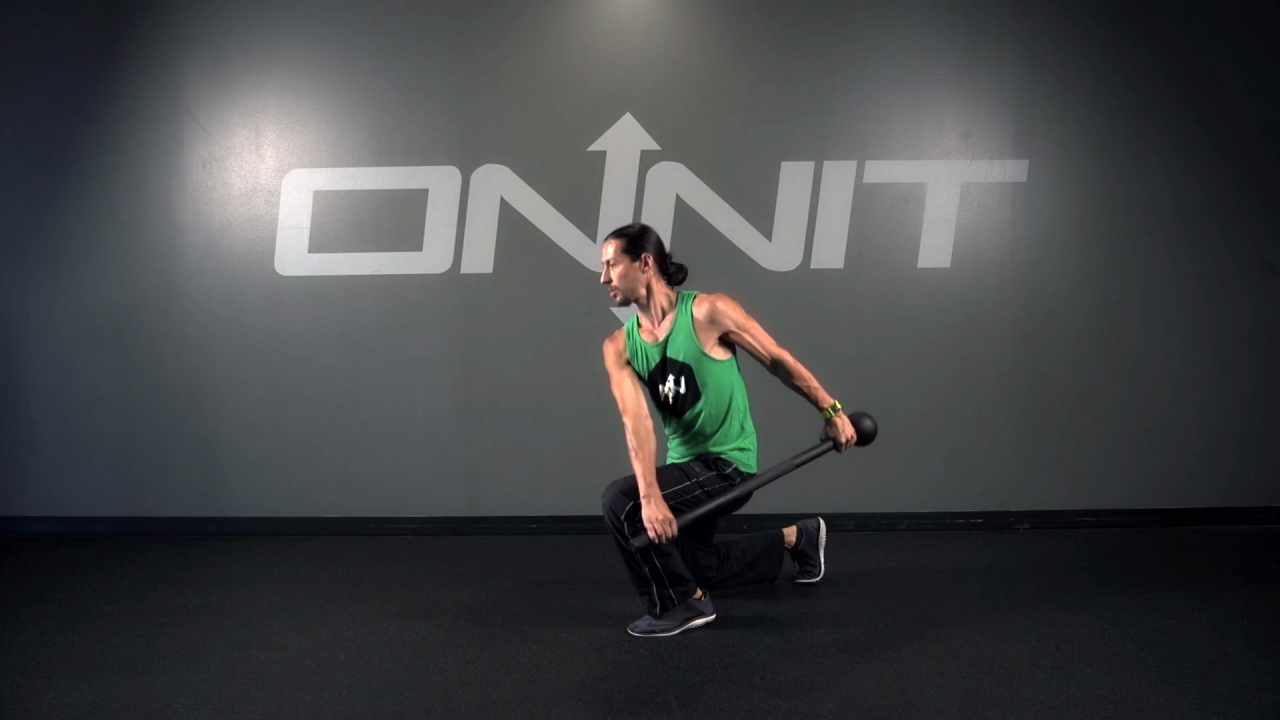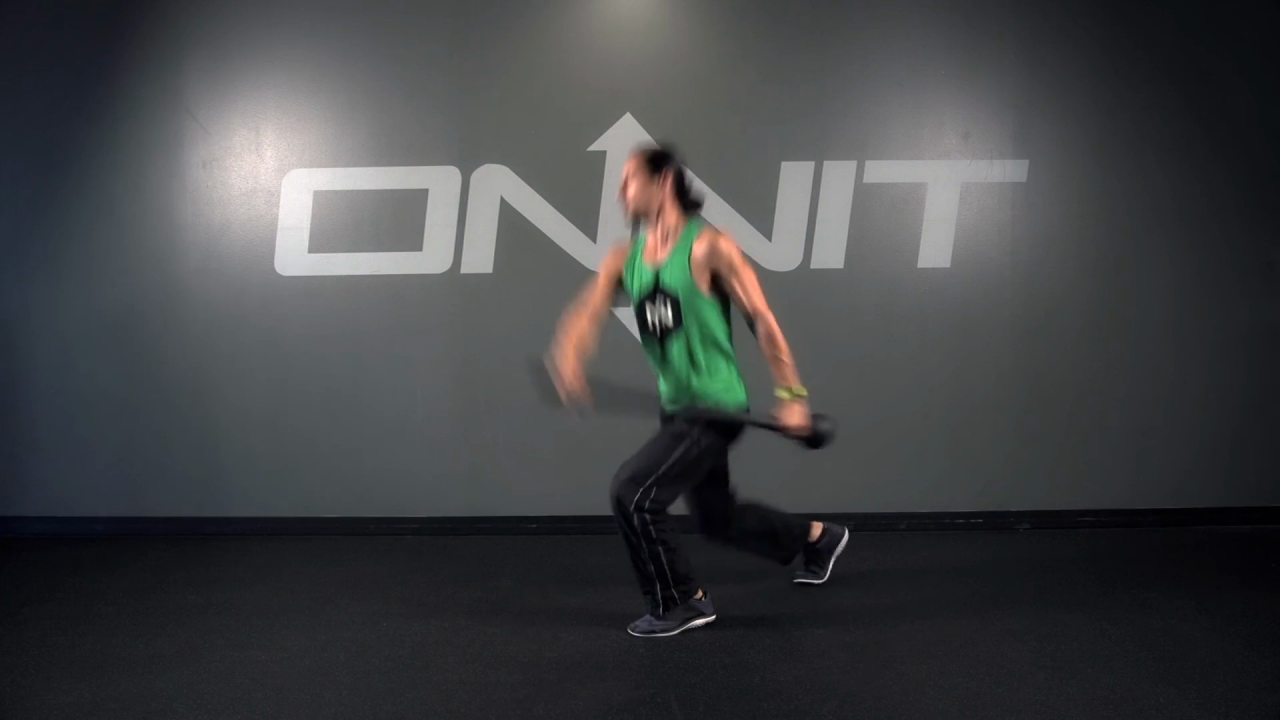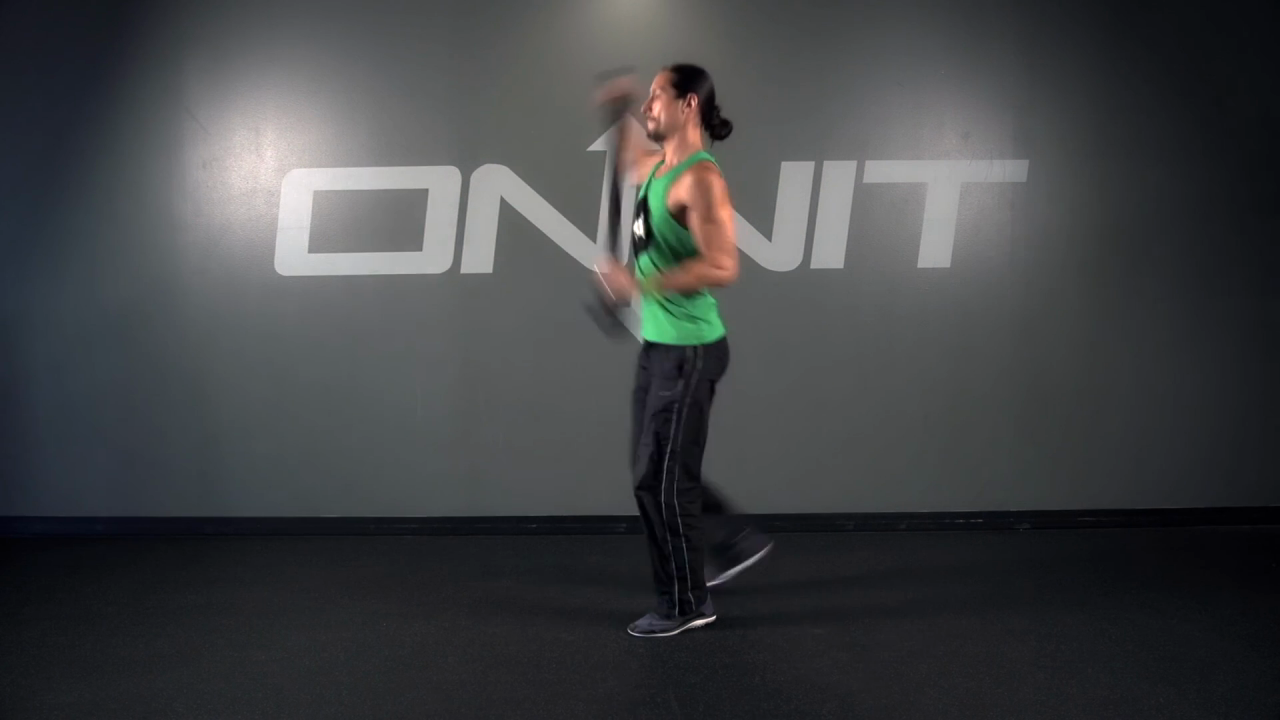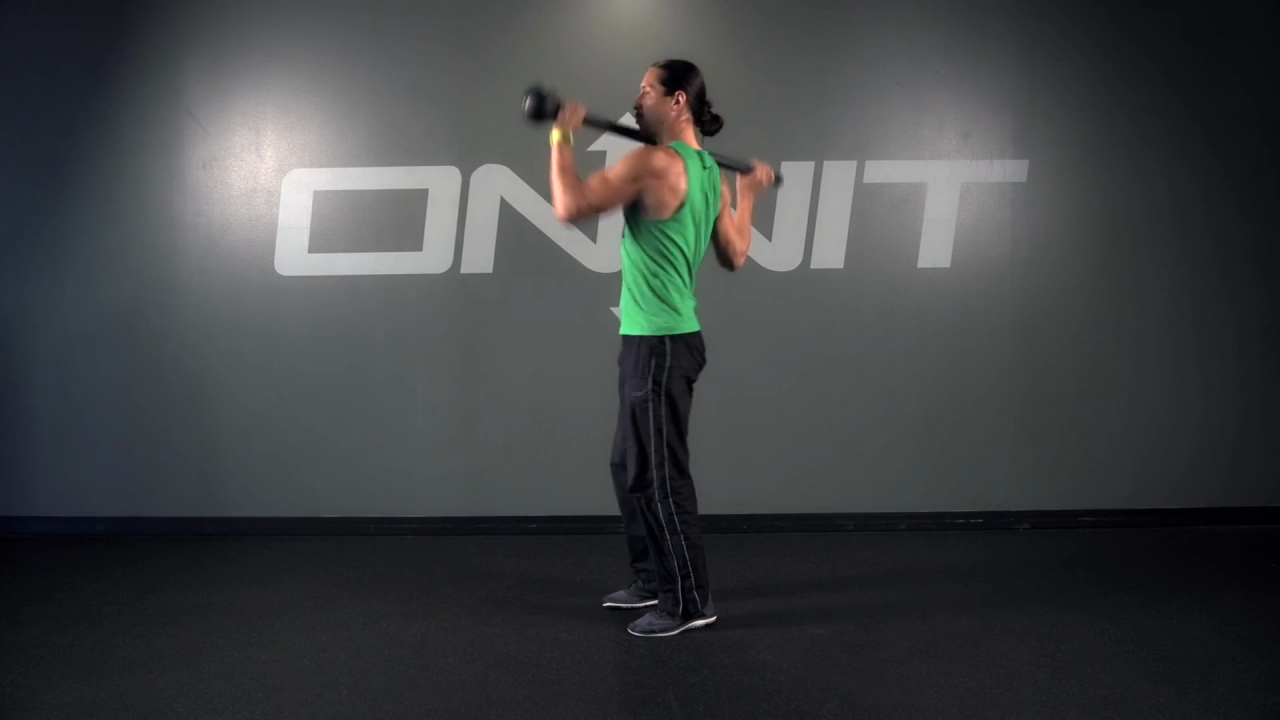
dt=0.3s
person 1, frame 1
left shoulder: (708, 311)
right shoulder: (618, 346)
left elbow: (778, 360)
right elbow: (636, 420)
left wrist: (832, 411)
right wrist: (651, 495)
left hip: (727, 464)
right hip: (685, 462)
left knee: (620, 502)
right knee: (698, 565)
left ankle: (680, 603)
right ankle: (798, 539)
person 1, frame 2
left shoulder: (709, 248)
right shoulder: (624, 259)
left elbow: (763, 321)
right elbow: (587, 315)
left wrist: (792, 395)
right wrist: (570, 362)
left hip: (714, 409)
right hip: (678, 408)
left knee: (632, 492)
right knee: (715, 513)
left ankle: (679, 606)
right ankle: (818, 539)
person 1, frame 3
left shoulder: (702, 177)
right shoulder: (660, 164)
left elbow: (720, 265)
right elbow: (634, 164)
left wrist: (642, 282)
right wrist: (624, 113)
left hip: (690, 352)
right hip: (656, 347)
left knee: (660, 480)
right knee: (657, 470)
left ankle: (685, 603)
right ankle: (733, 538)
person 1, frame 4
left shoulder: (655, 162)
right shoulder: (710, 174)
left elbow: (568, 205)
right elbow: (735, 256)
left wrist: (563, 131)
right wrist: (748, 194)
left hip: (660, 343)
right hip: (654, 339)
left knee: (659, 475)
right knee: (630, 468)
left ankle: (690, 601)
right ankle: (655, 578)
